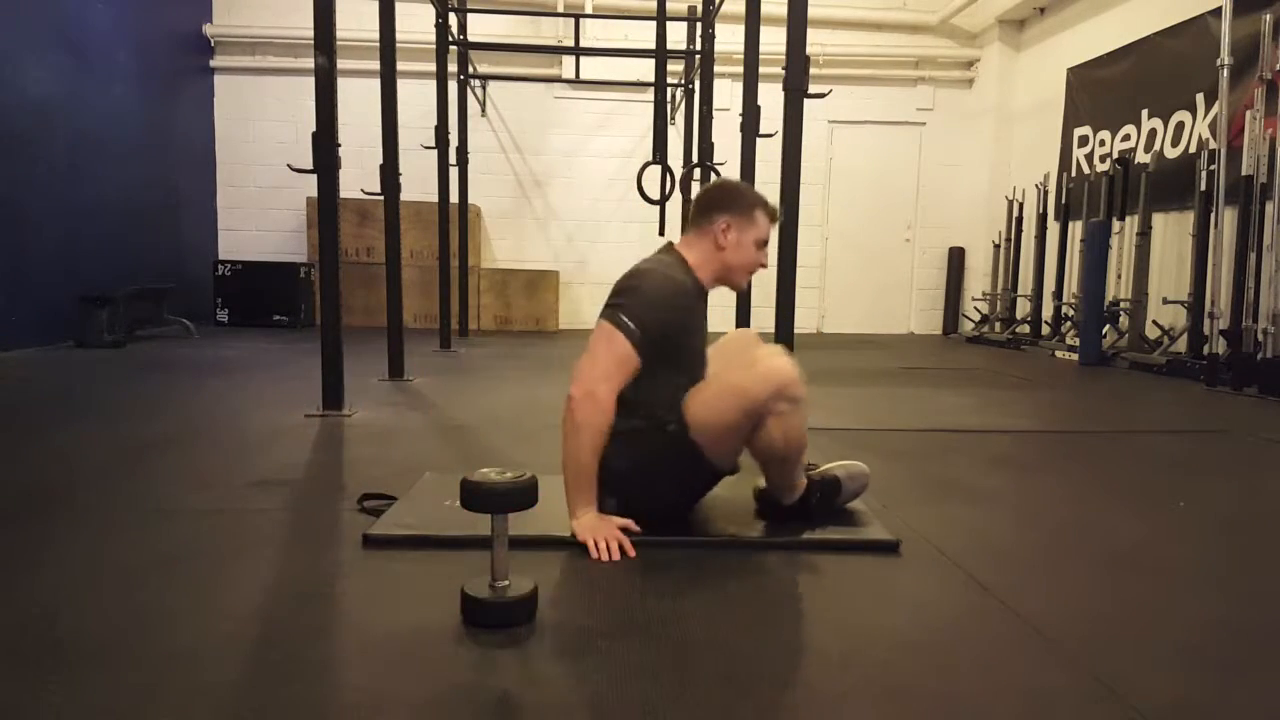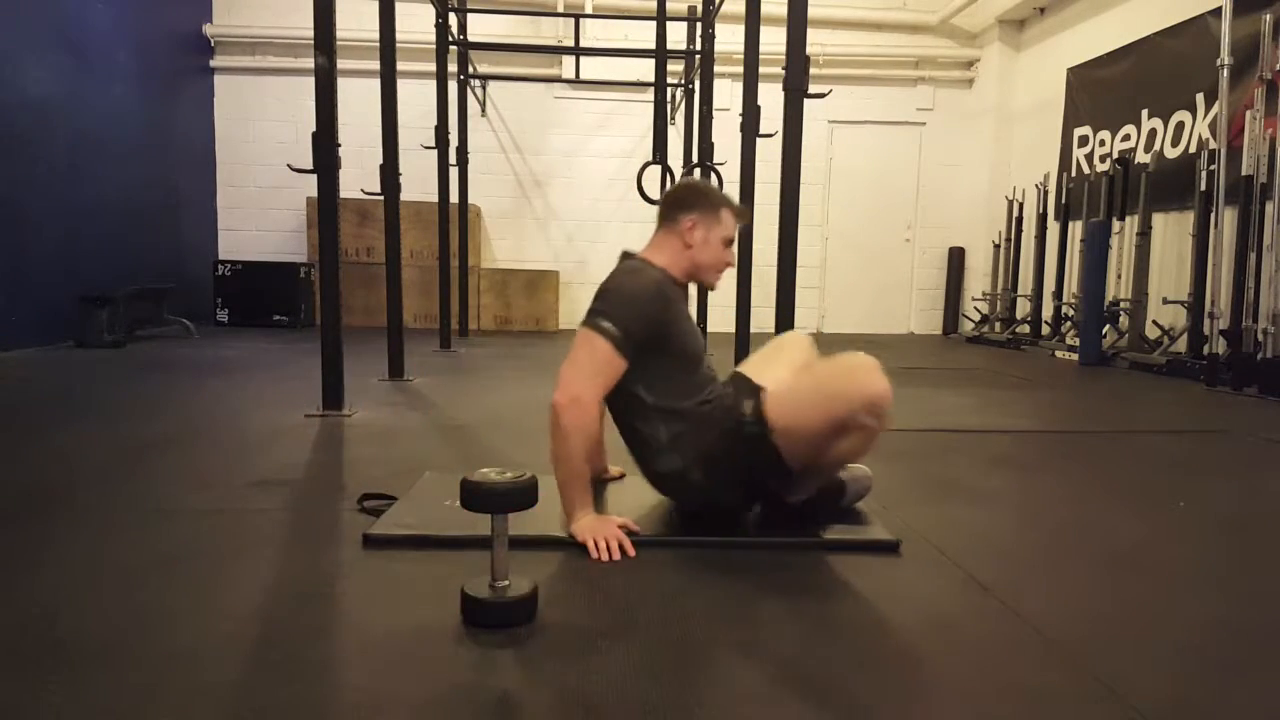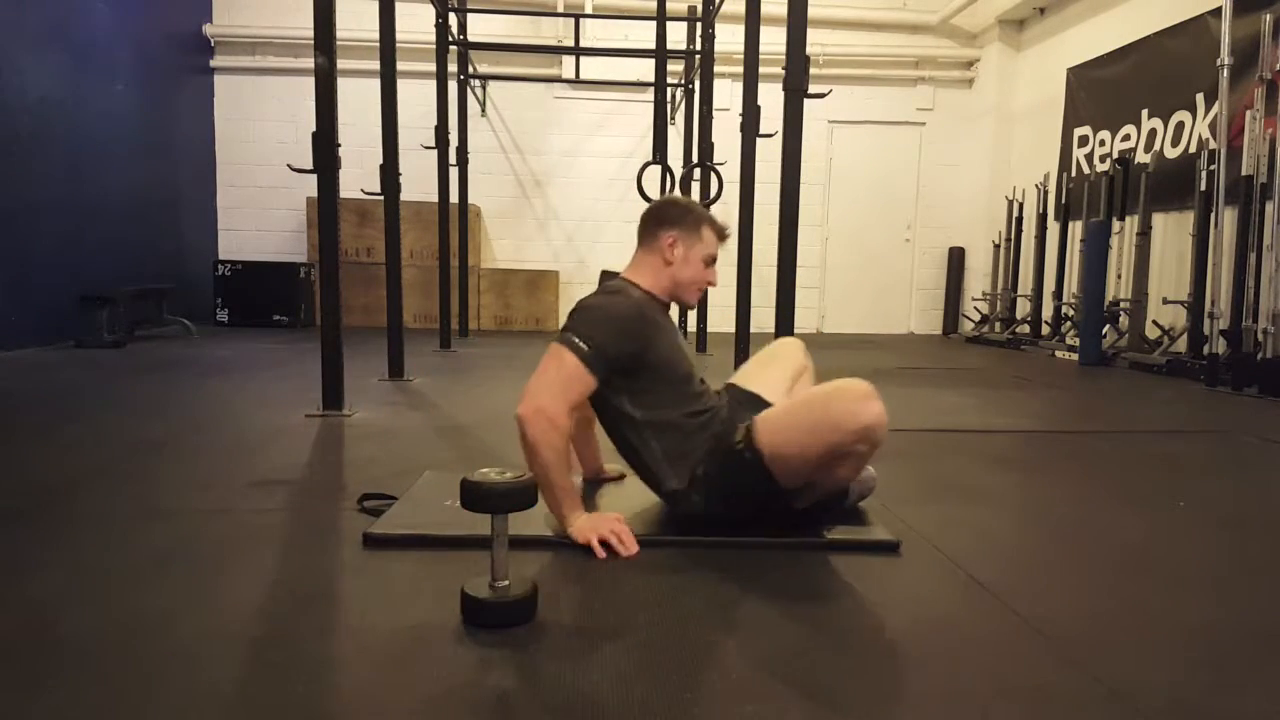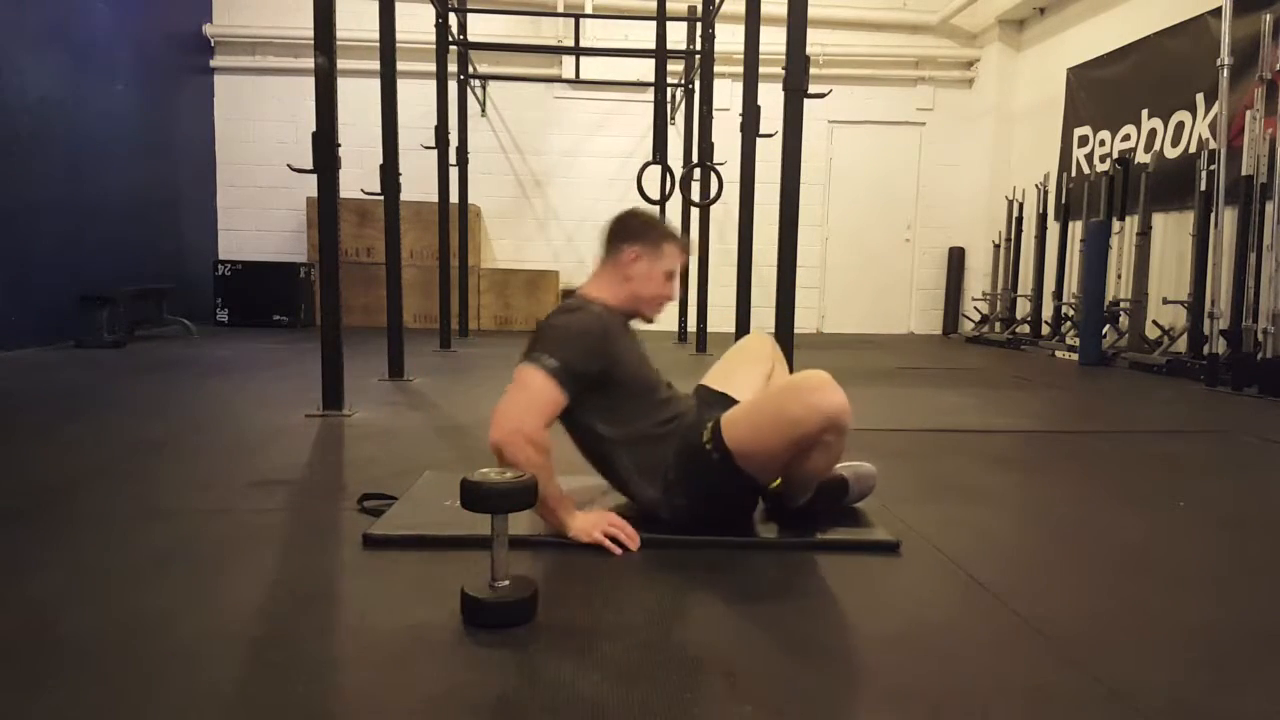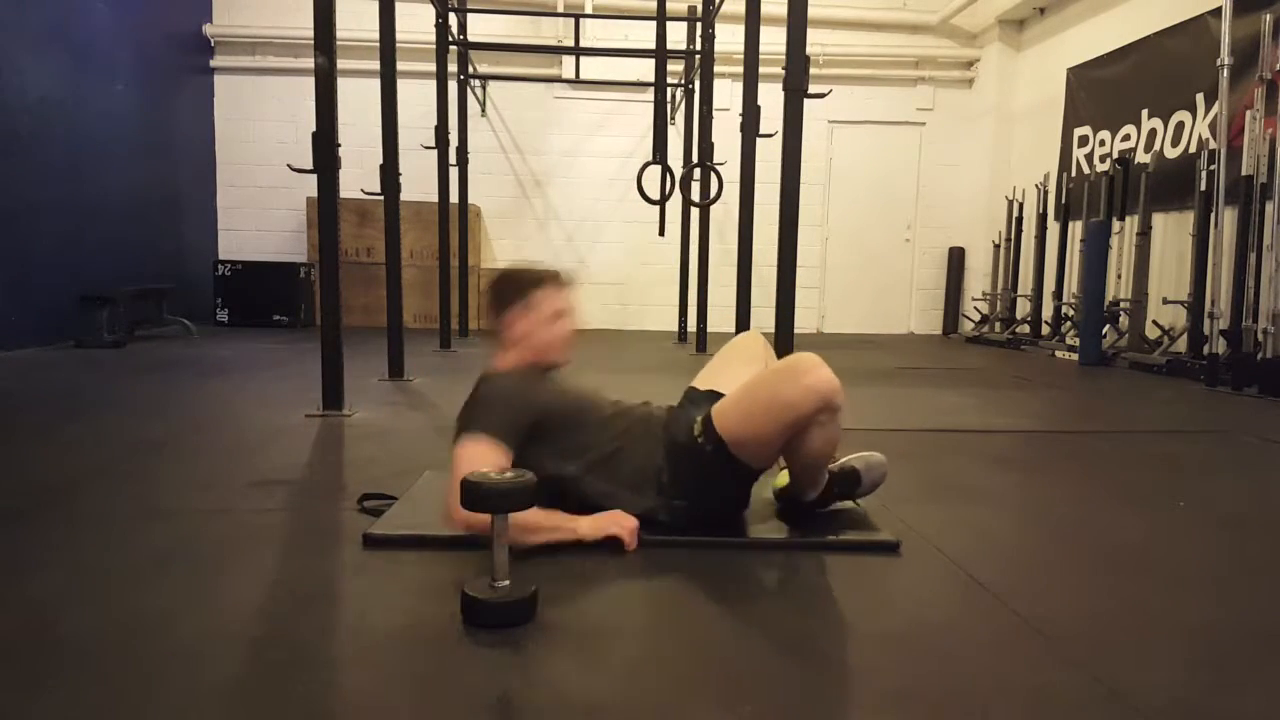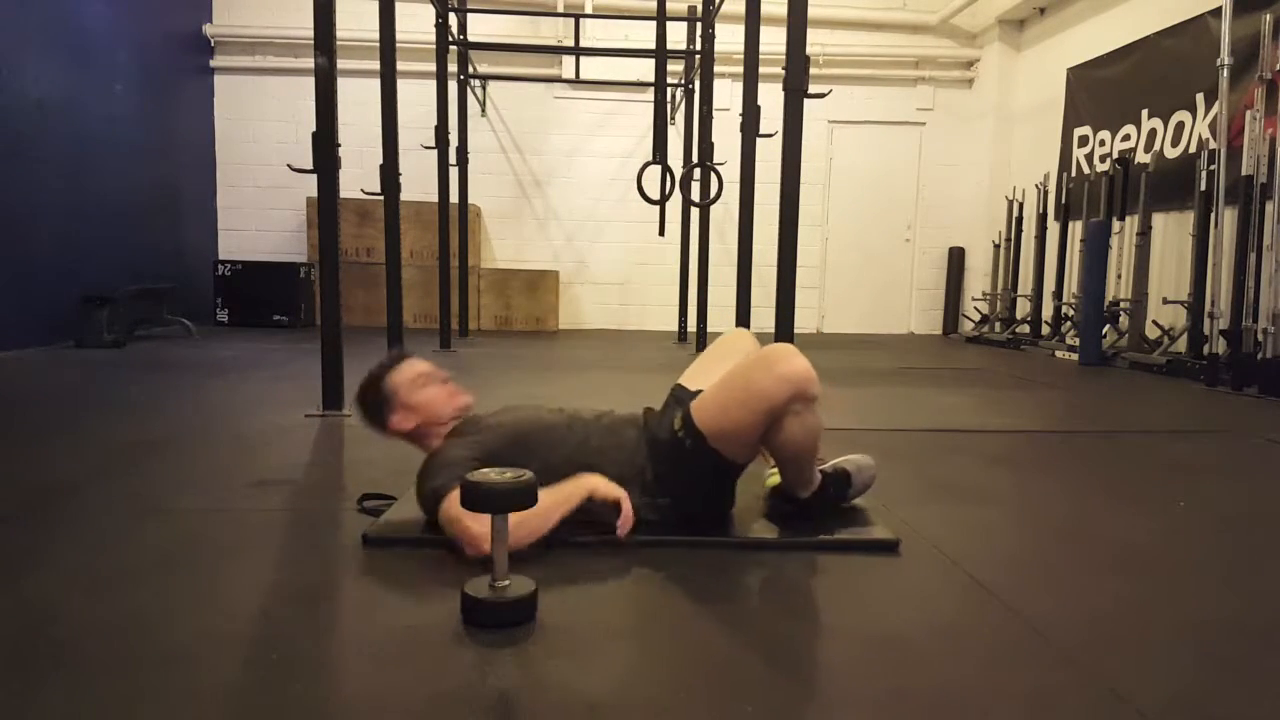
dt=0.2s
person 1, frame 1
left shoulder: (678, 280)
right shoulder: (661, 289)
right elbow: (587, 393)
right wrist: (584, 513)
left hip: (658, 448)
right hip: (648, 476)
left knee: (745, 343)
right knee: (772, 369)
left ankle: (788, 470)
right ankle: (792, 497)
person 1, frame 2
left shoulder: (656, 284)
right shoulder: (639, 291)
right elbow: (571, 399)
left wrist: (595, 467)
right wrist: (582, 516)
right hip: (710, 466)
left knee: (797, 346)
right knee: (866, 381)
left ankle: (799, 472)
right ankle: (798, 493)
person 1, frame 3
left shoulder: (638, 305)
right shoulder: (615, 313)
left elbow: (576, 400)
right elbow: (537, 411)
left wrist: (592, 468)
right wrist: (574, 517)
right hip: (715, 479)
left knee: (790, 350)
right knee: (862, 408)
left ankle: (798, 479)
right ankle: (801, 499)
person 1, frame 4
left shoulder: (599, 319)
right shoulder: (579, 329)
right elbow: (510, 432)
right wrist: (569, 518)
right hip: (690, 486)
left knee: (761, 346)
right knee: (821, 397)
left ankle: (796, 474)
right ankle: (798, 499)
person 1, frame 5
left shoulder: (524, 381)
right shoulder: (499, 401)
right elbow: (468, 508)
right wrist: (580, 524)
left hip: (674, 443)
right hip: (682, 489)
left knee: (751, 344)
right knee: (811, 379)
left ankle: (805, 477)
right ankle: (807, 493)
person 1, frame 6
left shoulder: (472, 432)
right shoulder: (448, 469)
right elbow: (483, 537)
right wrist: (584, 484)
left hip: (648, 437)
right hip: (666, 483)
left knee: (740, 341)
right knee: (787, 369)
left ankle: (798, 477)
right ankle: (804, 492)
